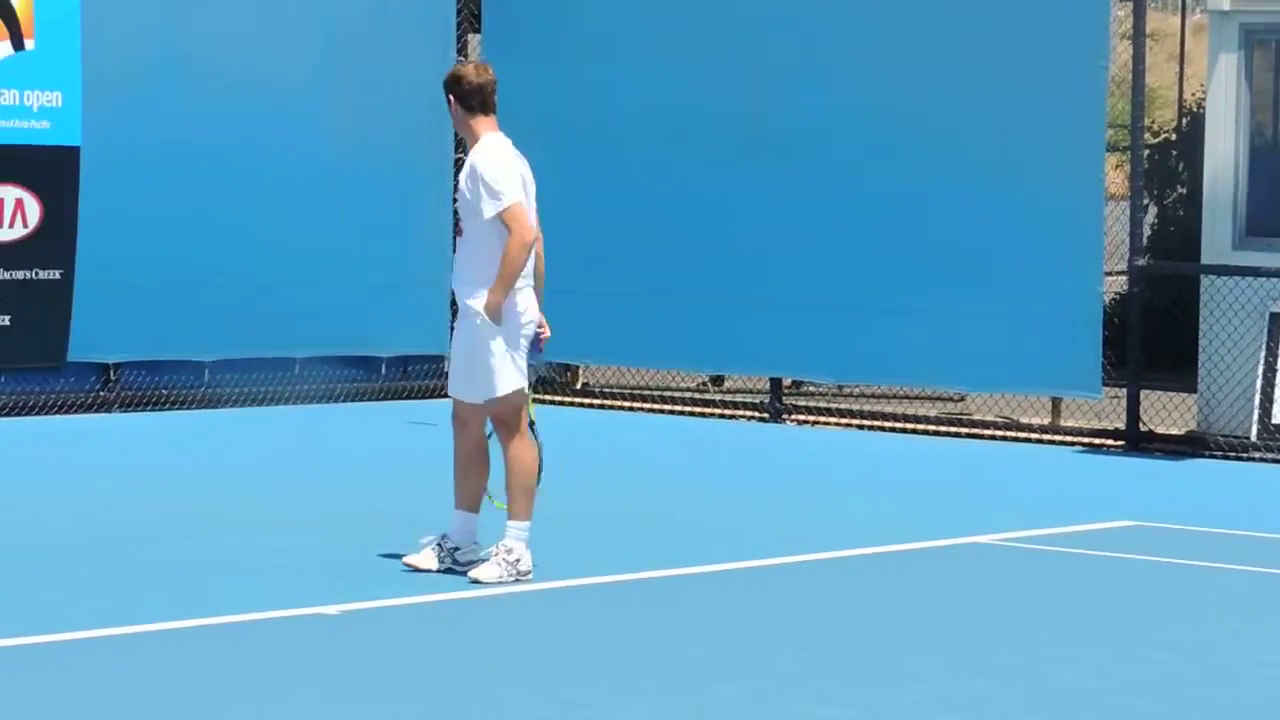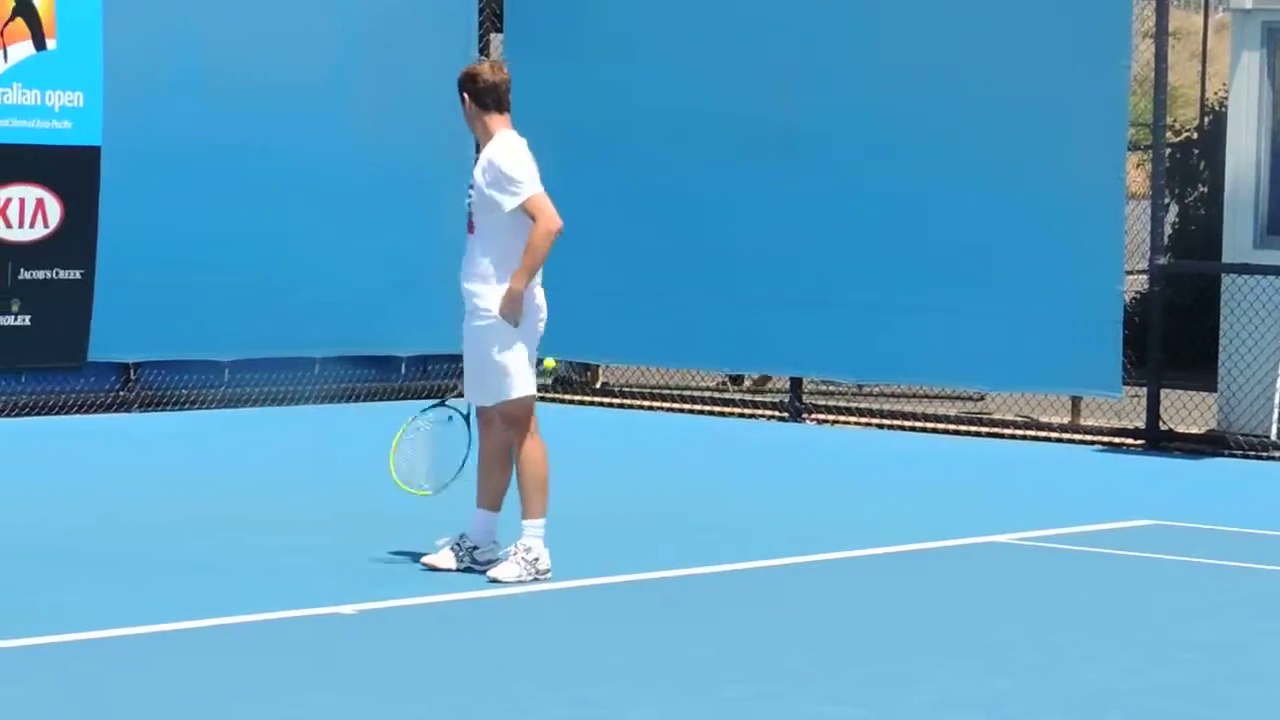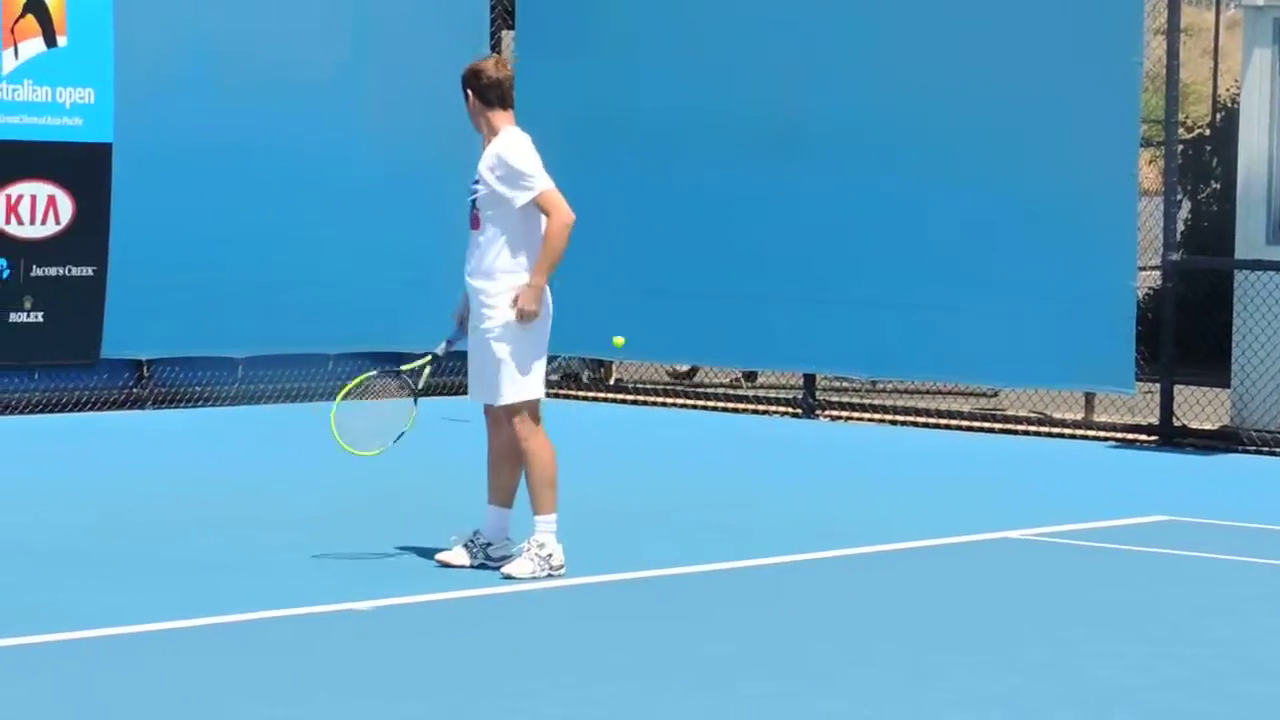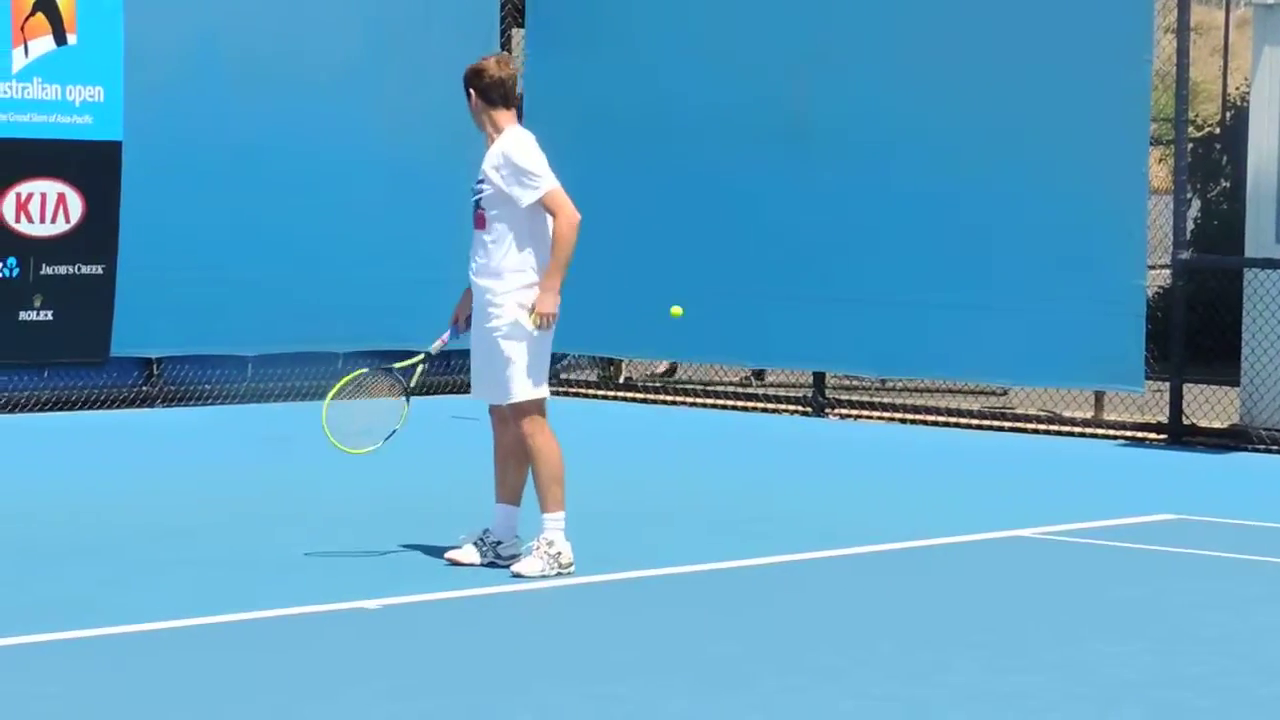
dt=0.2s
person 1, frame 1
left shoulder: (487, 160)
right shoulder: (504, 156)
left elbow: (523, 236)
right elbow: (534, 241)
left wrist: (498, 300)
right wrist: (535, 310)
left hip: (495, 312)
right hip: (477, 312)
left knee: (510, 425)
right knee: (466, 425)
left ankle: (516, 550)
right ankle: (459, 541)
person 1, frame 2
left shoulder: (502, 155)
right shoulder: (501, 153)
left elbow: (549, 223)
left wrist: (517, 290)
left hip: (504, 311)
right hip: (485, 311)
left knee: (517, 424)
right knee: (490, 426)
left ankle: (534, 547)
right ankle: (479, 541)
person 1, frame 3
left shoulder: (509, 151)
right shoulder: (497, 152)
left elbow: (563, 217)
left wrist: (535, 286)
right wrist: (472, 298)
left hip: (512, 309)
right hip: (490, 308)
left knee: (522, 421)
right knee: (498, 423)
left ankle: (546, 544)
right ankle: (492, 537)
person 1, frame 4
left shoulder: (514, 150)
right shoulder: (498, 152)
left elbow: (568, 217)
left wrist: (550, 290)
right wrist: (471, 294)
left hip: (518, 308)
right hip: (493, 307)
left knee: (528, 419)
right knee: (503, 420)
left ankle: (554, 541)
right ankle: (502, 536)
